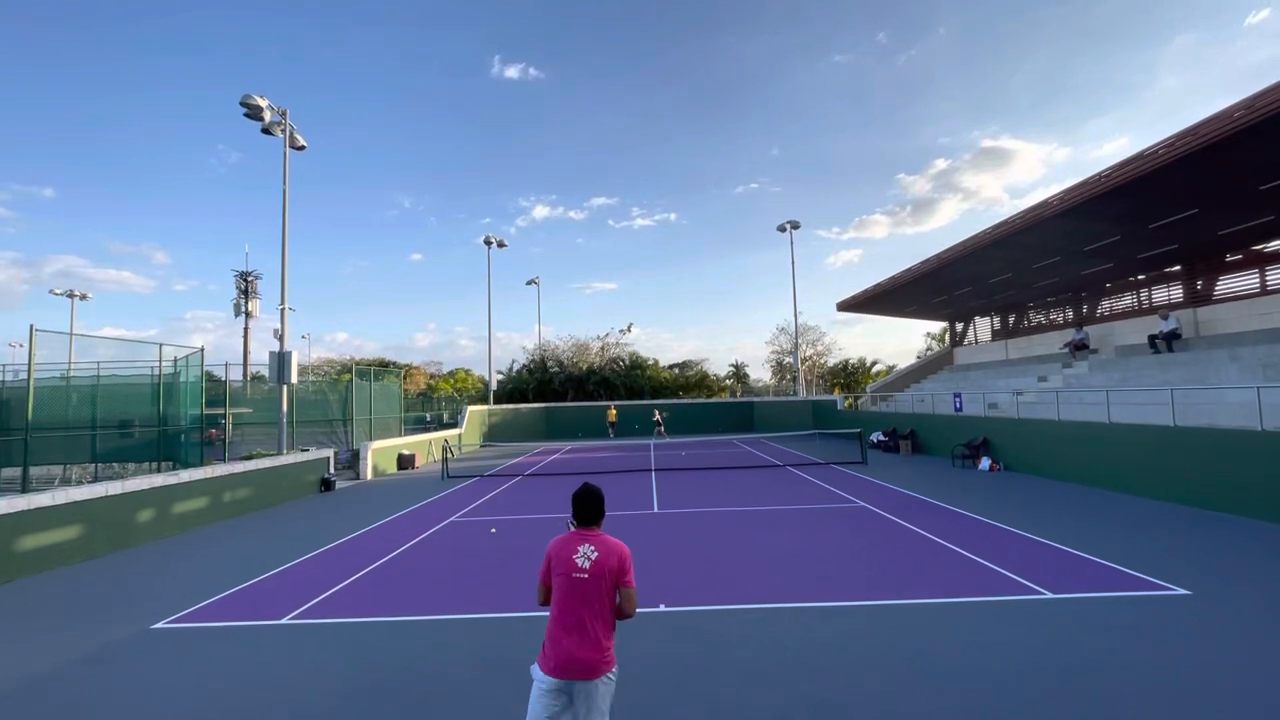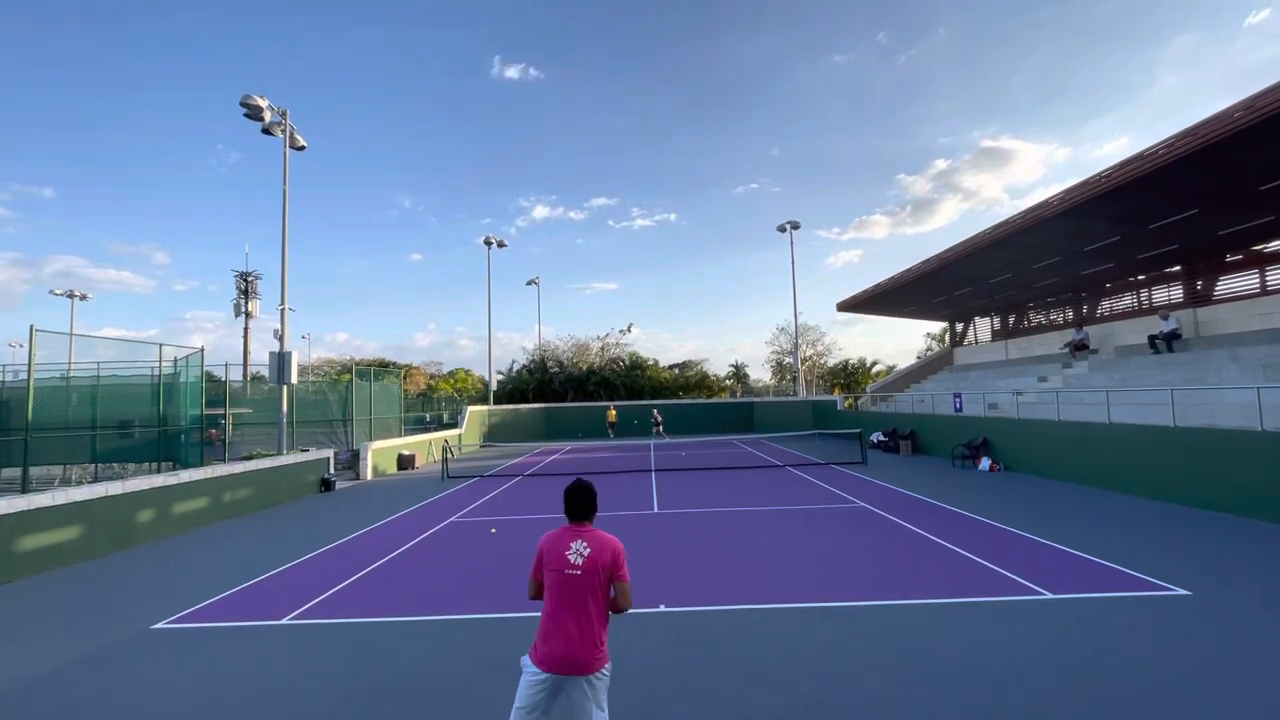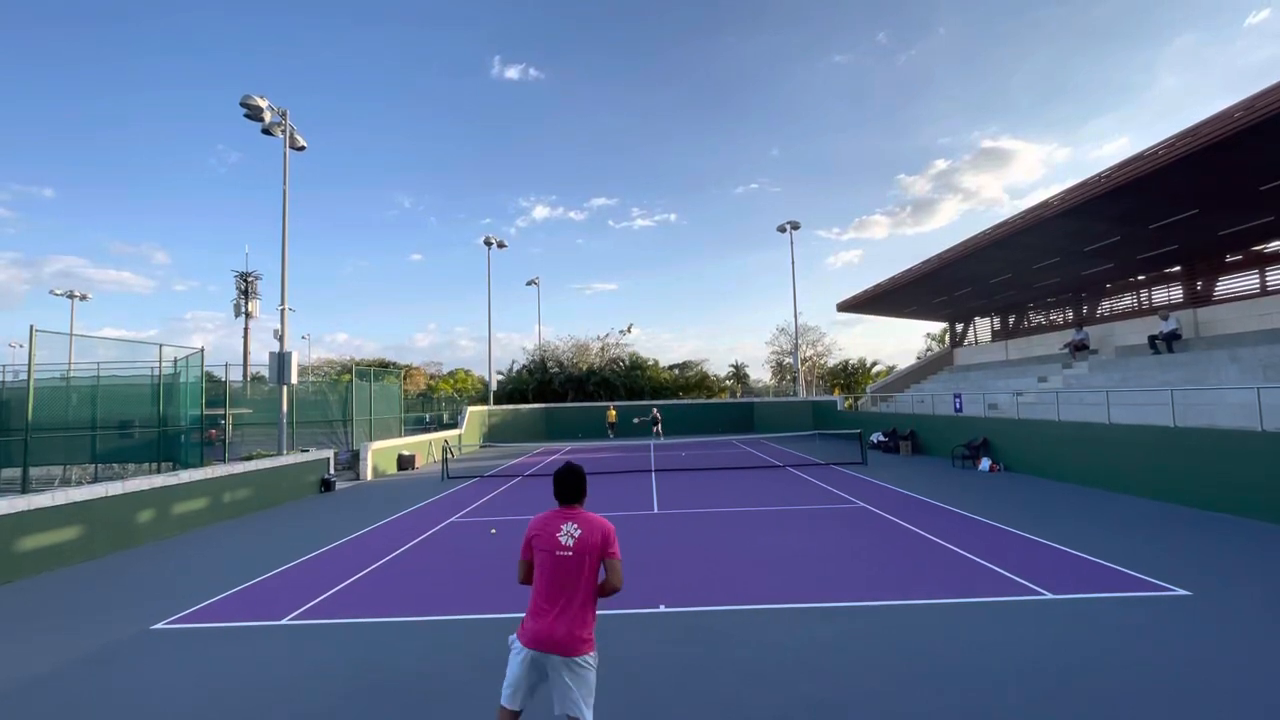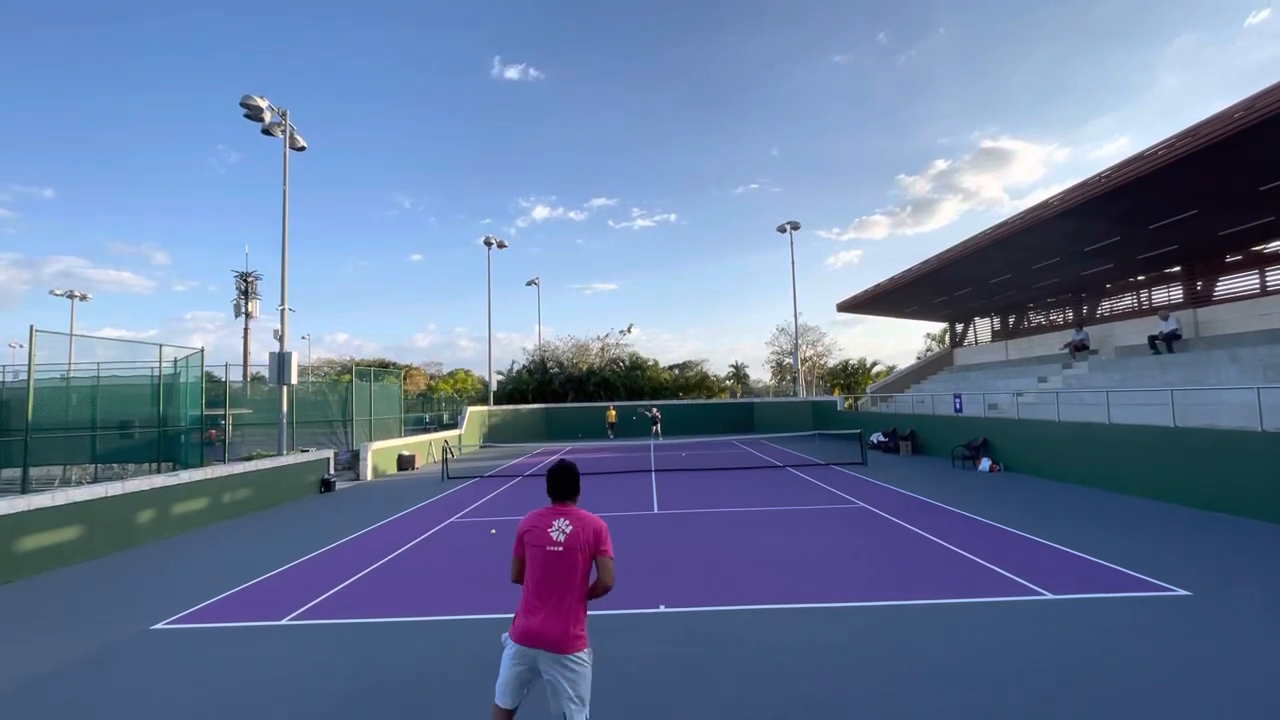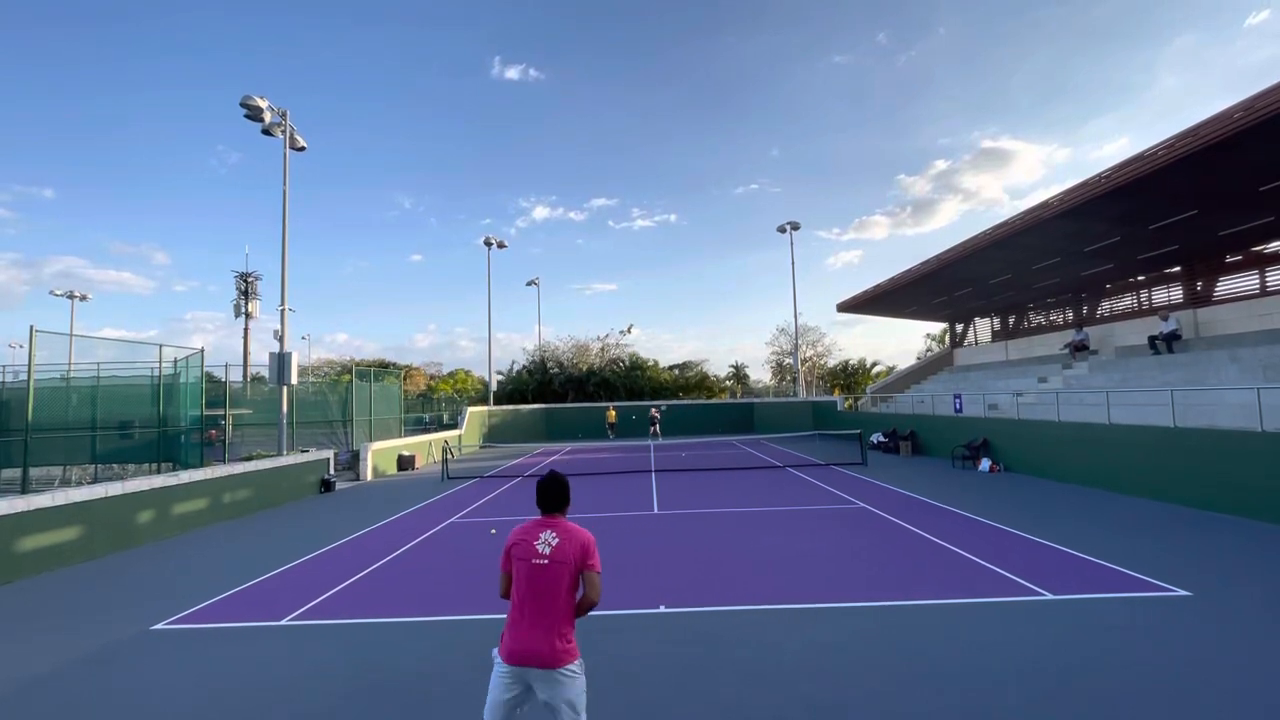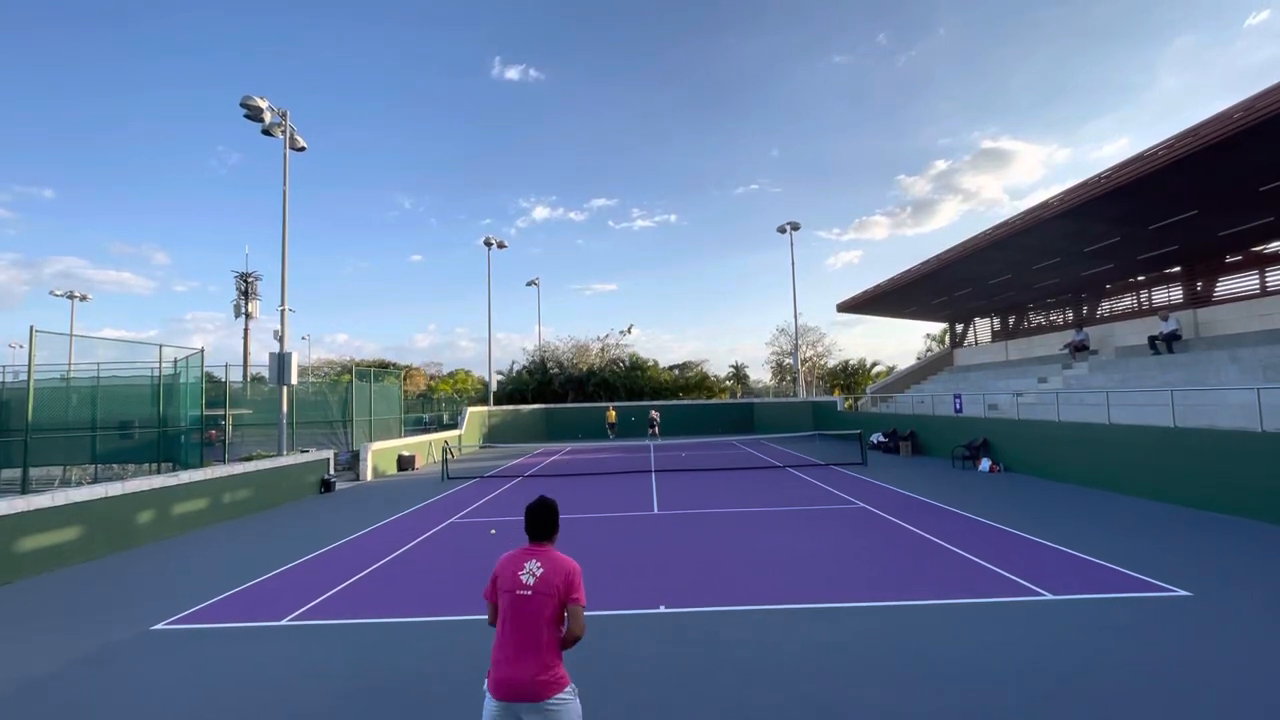
dt=0.1s
person 1, frame 1
left shoulder: (555, 548)
right shoulder: (619, 551)
left elbow: (543, 599)
right elbow: (629, 609)
left hip: (553, 663)
right hip: (597, 663)
person 1, frame 2
left shoulder: (547, 542)
right shoulder: (612, 546)
left elbow: (534, 593)
right elbow: (623, 603)
left hip: (545, 658)
right hip: (590, 660)
person 1, frame 3
left shoulder: (537, 525)
right shoulder: (603, 529)
left elbow: (523, 577)
right elbow: (615, 583)
left hip: (533, 640)
right hip: (575, 645)
person 1, frame 4
left shoulder: (528, 523)
right shoulder: (595, 526)
left elbow: (516, 576)
right elbow: (606, 582)
left hip: (524, 637)
right hip: (568, 642)
person 1, frame 5
left shoulder: (516, 536)
right shoulder: (582, 539)
left elbow: (504, 591)
right elbow: (593, 598)
right wrist: (566, 617)
left hip: (513, 653)
right hip: (556, 657)
person 1, frame 6
left shoulder: (504, 563)
right shoulder: (568, 569)
right elbow: (577, 632)
right wrist: (555, 643)
left hip: (502, 683)
right hip: (546, 686)
